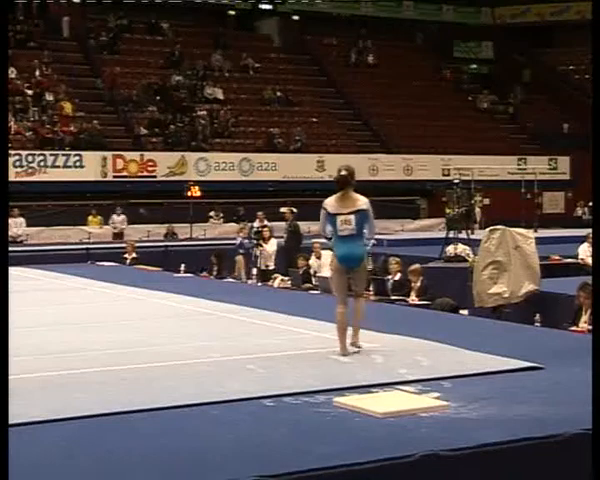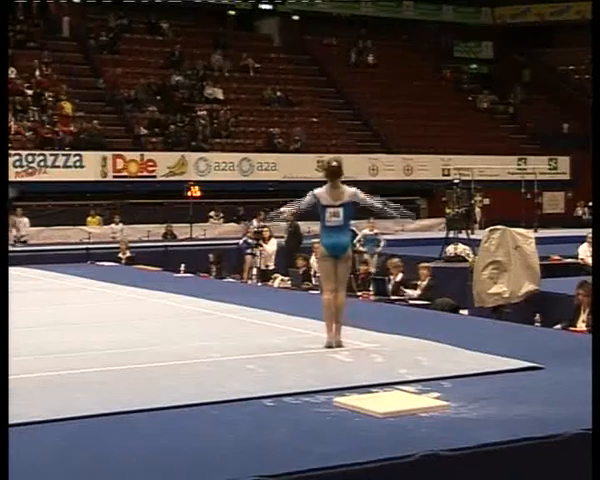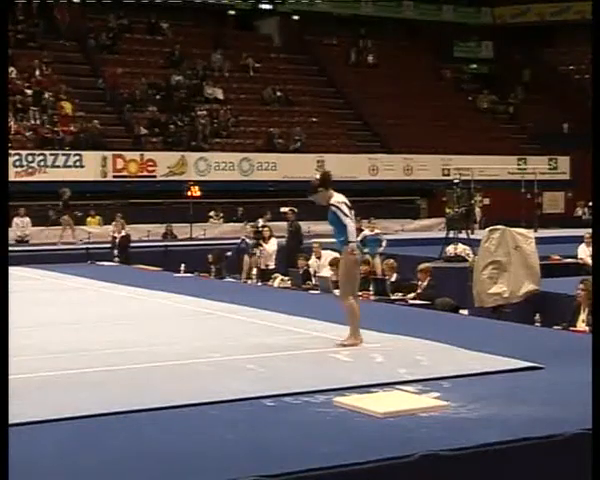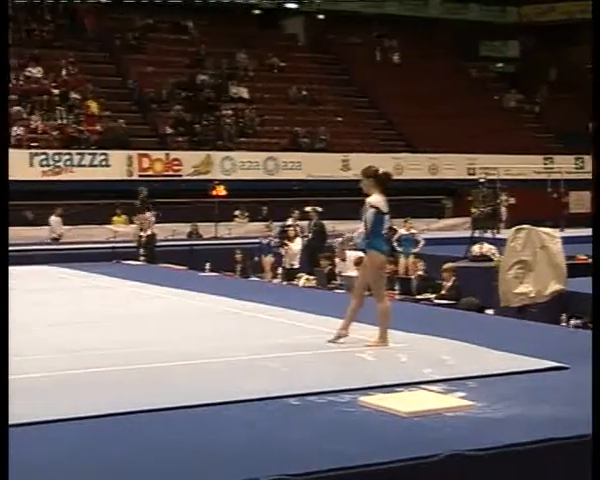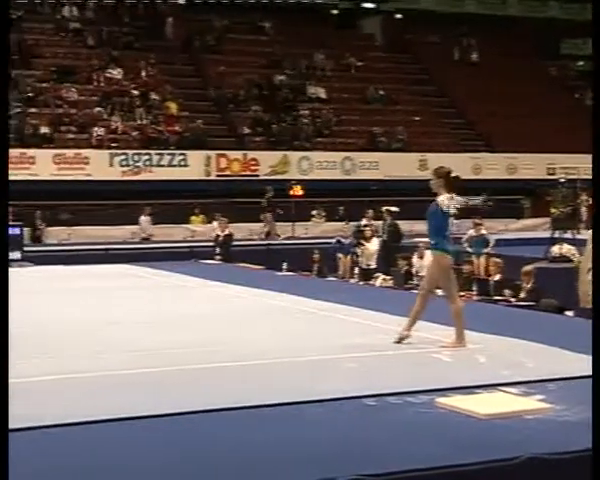
dt=1s
person 1, frame 1
left shoulder: (328, 203)
right shoulder: (364, 202)
left elbow: (323, 230)
right elbow: (371, 231)
left hip: (340, 254)
right hip: (358, 253)
left knee: (341, 302)
right knee: (359, 296)
left ankle: (343, 346)
right ankle: (355, 337)
person 1, frame 2
left shoulder: (318, 193)
right shoulder: (351, 193)
left elbow: (299, 206)
right elbow: (372, 202)
left wrist: (284, 211)
right wrist: (390, 210)
left hip: (327, 244)
right hip: (344, 244)
left knee: (328, 290)
right knee: (341, 290)
left ankle: (330, 335)
right ankle: (338, 335)
person 1, frame 3
left shoulder: (336, 202)
right shoulder: (338, 200)
left elbow: (350, 223)
left wrist: (352, 245)
left hip: (349, 249)
right hip: (349, 249)
left knee: (345, 294)
right knee: (351, 295)
left ankle: (355, 335)
right ankle: (354, 335)
person 1, frame 4
left shoulder: (371, 201)
right shoulder: (381, 200)
left elbow: (365, 229)
left hip: (375, 251)
right hip: (376, 249)
left knee: (379, 296)
right knee: (358, 291)
left ankle: (383, 338)
right ankle: (344, 328)
person 1, frame 5
left shoulder: (443, 199)
right shoulder: (448, 198)
left elbow: (451, 204)
right elbow: (458, 201)
left hip: (441, 252)
right hip: (439, 251)
left knee: (452, 296)
right knee: (424, 291)
left ankle: (460, 338)
right ankle: (407, 329)
